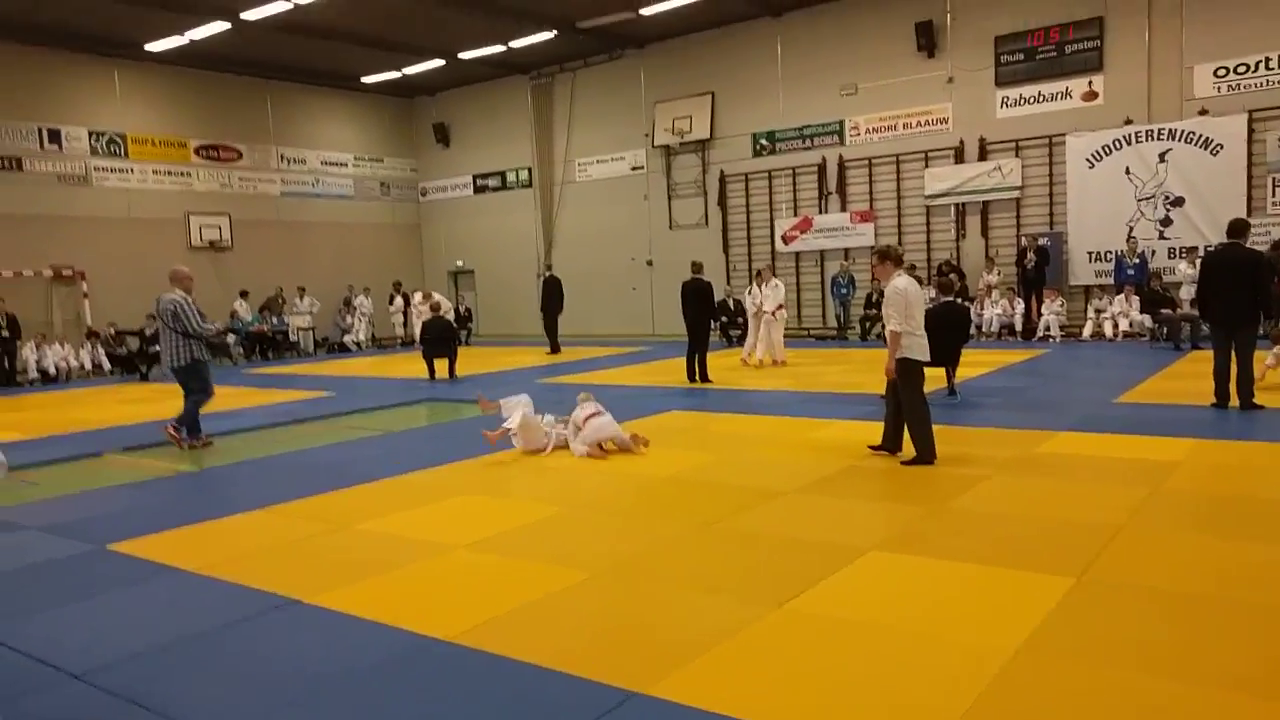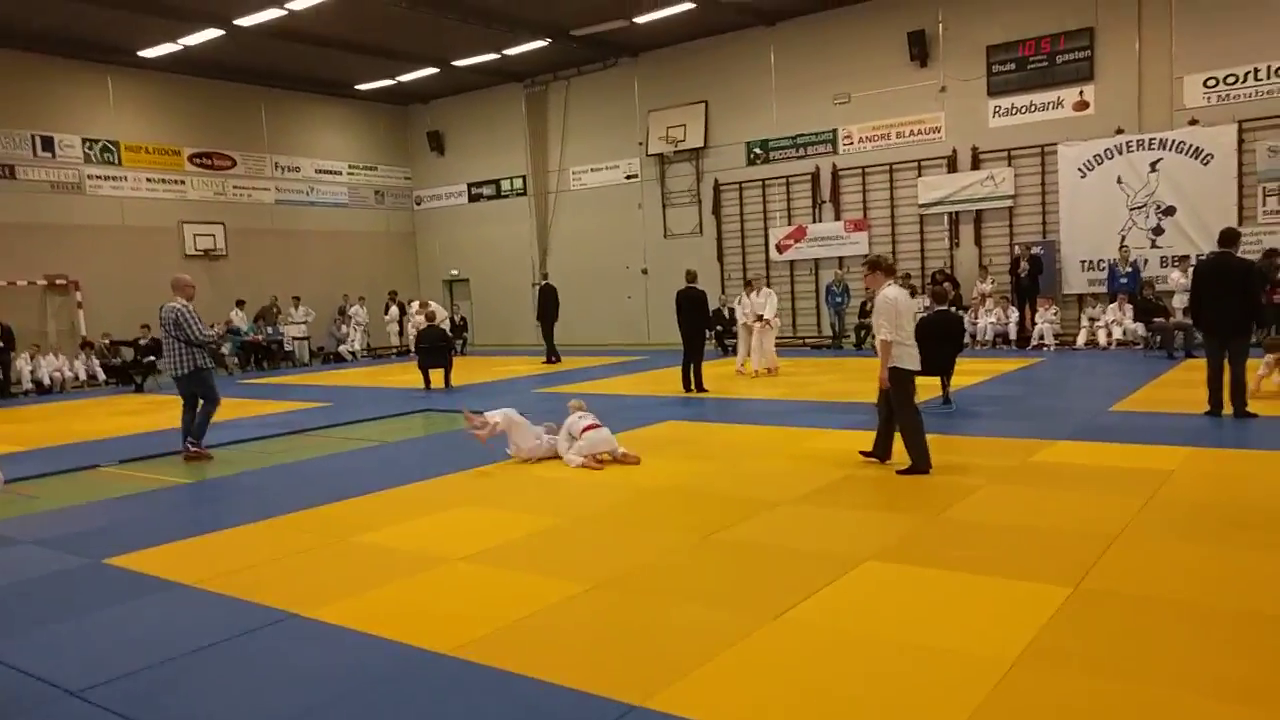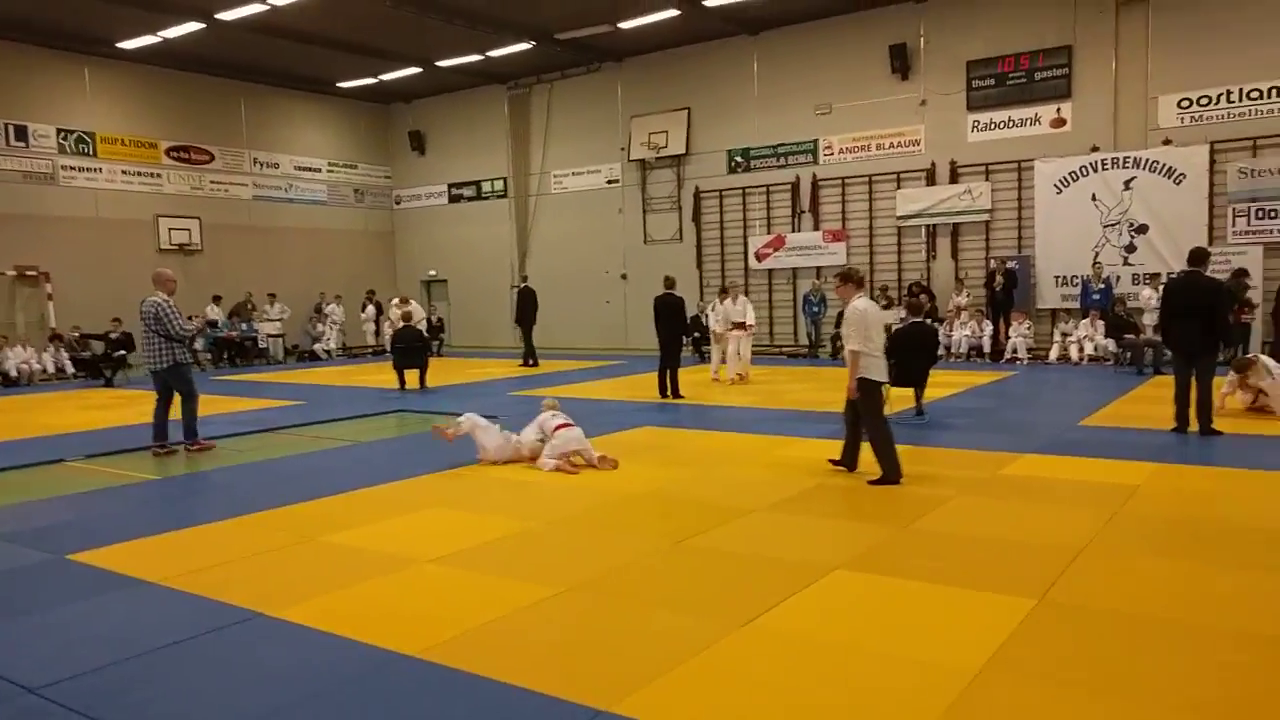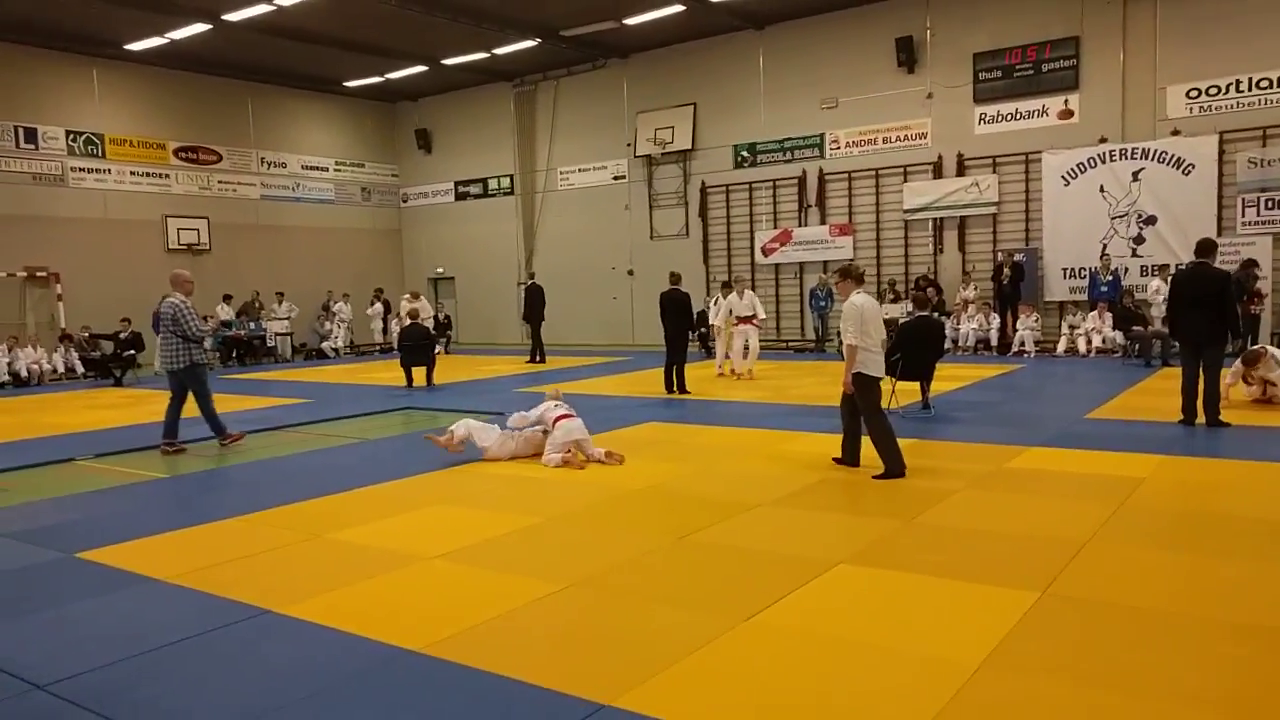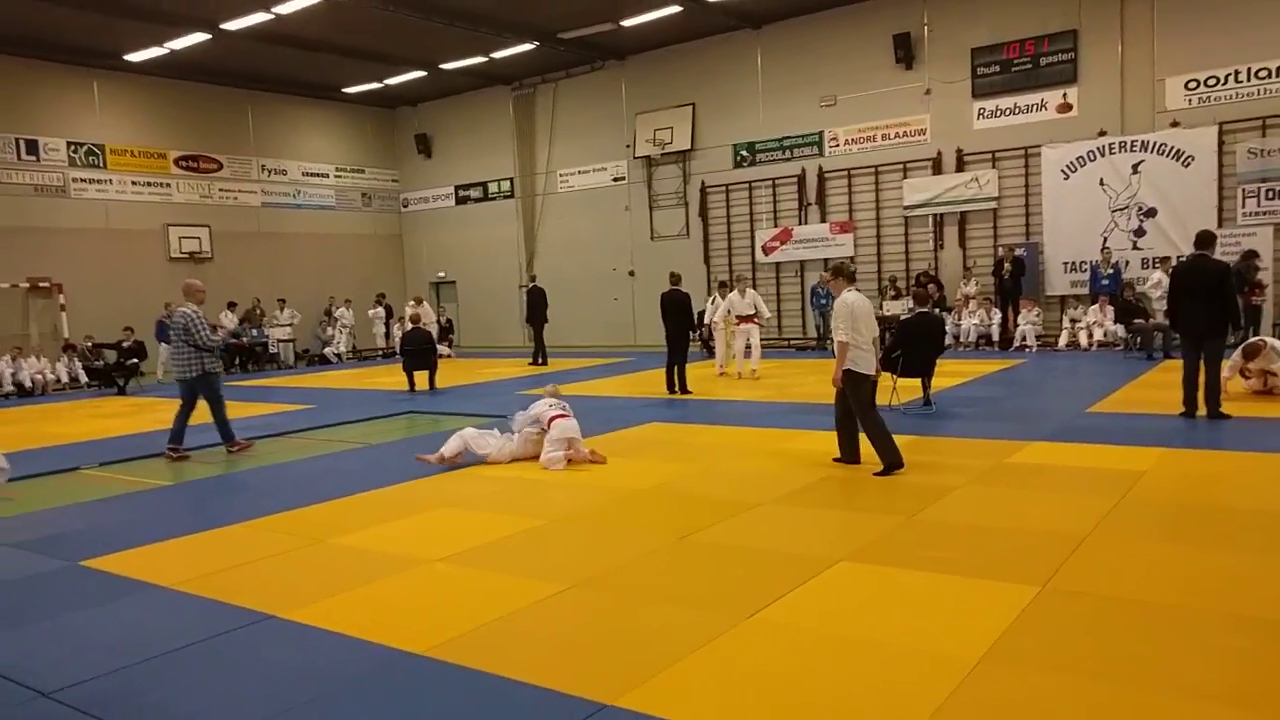
dt=0.1s
person 1, frame 1
left shoulder: (894, 288)
right shoulder: (910, 283)
left elbow: (896, 327)
left wrist: (890, 359)
left hip: (906, 352)
right hip: (913, 349)
left knee: (913, 402)
right knee: (894, 397)
left ankle: (925, 453)
right ankle: (891, 443)
person 1, frame 2
left shoulder: (885, 297)
right shoulder: (900, 293)
left elbow: (886, 336)
left wrist: (883, 369)
left hip: (896, 362)
right hip: (904, 359)
left knee: (905, 412)
right knee: (886, 406)
left ankle: (920, 463)
right ankle: (881, 450)
person 1, frame 3
left shoulder: (854, 309)
right shoulder: (872, 305)
left elbow: (854, 347)
right elbow: (881, 341)
left wrist: (851, 379)
left hip: (865, 373)
right hip: (875, 370)
left knee: (875, 422)
right knee: (853, 415)
left ankle: (891, 472)
right ankle: (848, 459)
person 1, frame 4
left shoulder: (852, 304)
right shoulder: (871, 301)
left elbow: (852, 341)
right elbow: (881, 337)
left wrist: (847, 373)
right wrist: (873, 364)
left hip: (861, 368)
right hip: (872, 365)
left knee: (874, 416)
right knee: (849, 409)
left ankle: (895, 466)
right ankle: (850, 456)
person 1, frame 5
left shoulder: (842, 302)
right shoulder: (863, 299)
left elbow: (843, 338)
right elbow: (874, 335)
left wrist: (837, 370)
right wrist: (876, 363)
left hip: (852, 365)
right hip: (865, 363)
left knee: (867, 413)
right knee: (843, 408)
left ankle: (892, 459)
right ankle: (850, 454)
person 2, frame 1
left shoulder: (1210, 257)
right shoulder: (1255, 257)
left elbow: (1202, 289)
right elbow: (1264, 288)
left wrist: (1204, 312)
right wrist: (1267, 312)
left hip: (1218, 316)
right hip: (1246, 316)
left knee: (1221, 359)
right knee: (1244, 359)
left ankle: (1221, 398)
right ankle: (1246, 400)
person 2, frame 2
left shoulder: (1202, 266)
right shoulder: (1246, 267)
left elbow: (1195, 298)
right elbow: (1255, 297)
left wrist: (1197, 321)
right wrist: (1258, 321)
left hip: (1211, 324)
right hip: (1238, 324)
left knee: (1214, 367)
right knee: (1237, 367)
left ankle: (1215, 407)
right ankle: (1239, 408)
person 2, frame 3
left shoulder: (1172, 285)
right shoulder: (1215, 286)
left elbow: (1164, 316)
right elbow: (1222, 316)
left wrist: (1167, 339)
right wrist: (1225, 340)
left hip: (1180, 342)
right hip: (1206, 343)
left knee: (1181, 384)
right knee: (1204, 385)
left ankle: (1181, 423)
right ankle: (1205, 425)
person 2, frame 4
left shoulder: (1179, 277)
right shoulder: (1222, 277)
left elbow: (1172, 308)
right elbow: (1230, 308)
left wrist: (1174, 331)
right wrist: (1235, 332)
left hip: (1187, 334)
right hip: (1214, 335)
left knee: (1189, 376)
right knee: (1212, 377)
left ankle: (1189, 415)
right ankle: (1212, 417)
person 2, frame 5
left shoulder: (1179, 269)
right shoulder: (1222, 268)
left elbow: (1172, 300)
right elbow: (1230, 299)
left wrist: (1175, 323)
right wrist: (1235, 324)
left hip: (1188, 326)
right hip: (1214, 327)
left knee: (1190, 369)
right knee: (1213, 369)
left ankle: (1190, 408)
right ankle: (1213, 409)
person 3, frame 1
left shoulder: (163, 300)
right shoulder: (183, 300)
right elbow: (197, 328)
left wrist: (208, 330)
right wrist: (215, 329)
left hip: (172, 357)
right hip: (190, 356)
left knee: (191, 394)
right knee: (205, 392)
left ankle: (195, 435)
right ankle: (176, 426)
person 3, frame 2
left shoulder: (166, 309)
right shoulder: (184, 308)
right elbow: (199, 336)
left wrist: (209, 333)
right wrist: (215, 334)
left hip: (175, 365)
right hip: (192, 364)
left knee: (190, 404)
right knee: (211, 400)
left ankle: (190, 447)
right ankle: (194, 442)
person 3, frame 3
left shoulder: (147, 302)
right shoulder: (165, 302)
right elbow: (179, 331)
left wrist: (187, 326)
right wrist: (194, 327)
left hip: (153, 359)
right hip: (171, 359)
left knee: (163, 399)
right knee: (189, 396)
left ankle: (159, 443)
right ankle: (192, 441)
person 3, frame 4
left shoulder: (166, 303)
right shoulder: (182, 304)
right elbow: (196, 332)
left wrist: (205, 326)
right wrist: (210, 327)
left hip: (171, 360)
right hip: (188, 359)
left knee: (177, 399)
right knee: (204, 397)
left ankle: (168, 441)
right ankle: (223, 435)
person 3, frame 5
left shoulder: (178, 313)
right shoulder: (194, 314)
right elbow: (207, 342)
left wrist: (213, 334)
right wrist: (221, 335)
left hip: (183, 368)
right hip: (201, 367)
left knee: (187, 406)
right knee: (216, 403)
left ankle: (174, 447)
right ankle: (230, 442)
